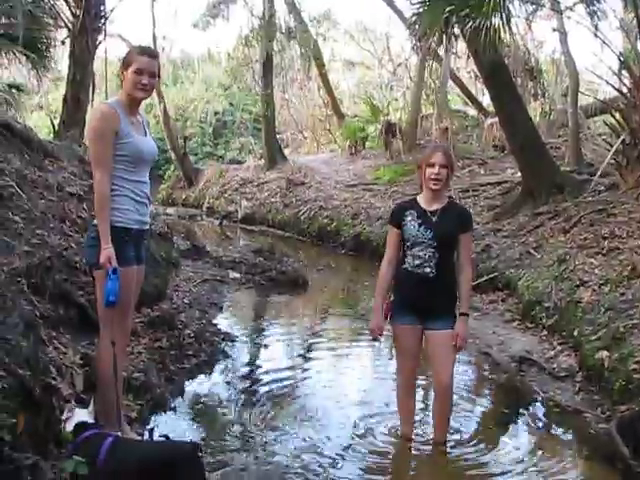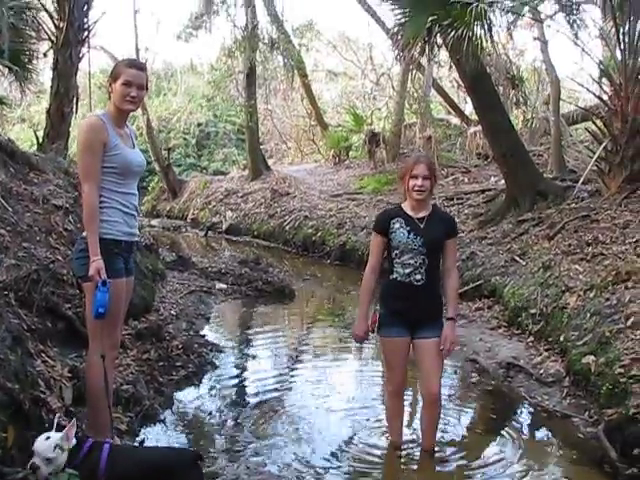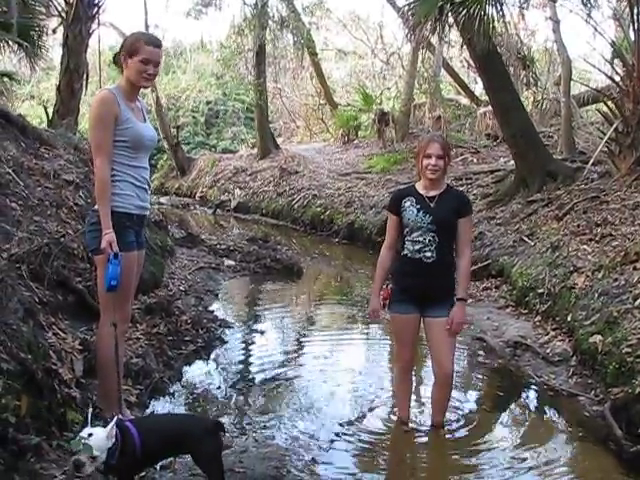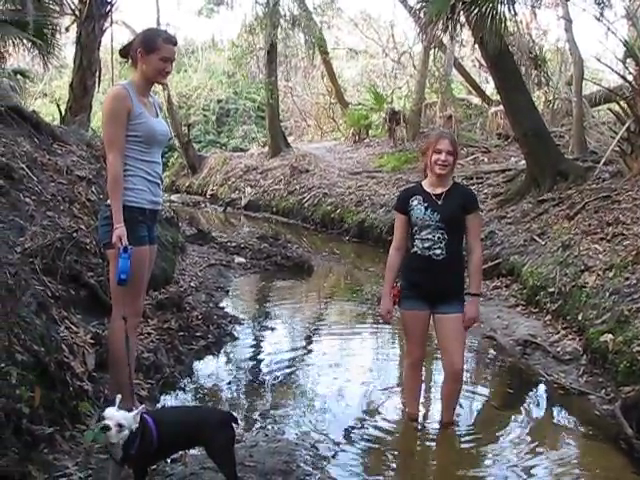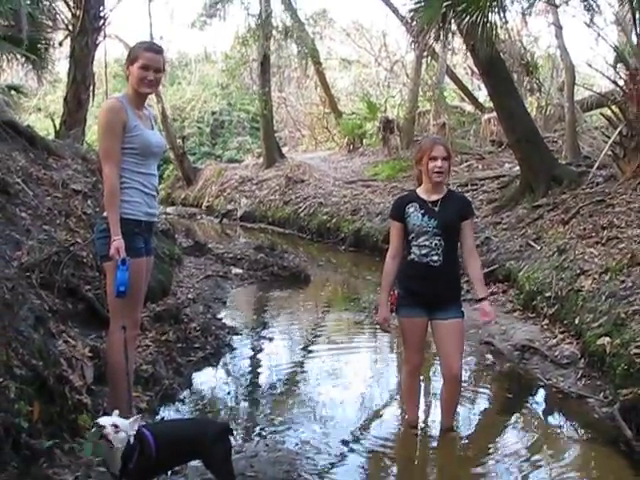
dt=1s
person 1, frame 1
left shoulder: (141, 120)
right shoulder: (107, 114)
right elbow: (101, 179)
left wrist: (139, 231)
right wrist: (106, 242)
left hip: (137, 232)
right hip: (115, 231)
left knee: (123, 332)
right knee: (112, 333)
left ankle: (117, 421)
right ankle: (110, 426)
person 1, frame 2
left shoulder: (129, 133)
right shoulder: (95, 126)
right elbow: (89, 192)
left wrist: (126, 245)
right wrist: (95, 254)
left hip: (126, 244)
right hip: (103, 244)
left knee: (112, 345)
right knee: (101, 346)
left ankle: (106, 434)
right ankle: (101, 439)
person 1, frame 3
left shoulder: (140, 106)
right shoulder: (107, 100)
right elbow: (102, 166)
left wrist: (135, 220)
right wrist: (107, 227)
left hip: (137, 217)
right hip: (115, 218)
left knee: (123, 318)
right knee: (112, 318)
left ankle: (116, 405)
right ankle: (112, 412)
person 1, frame 4
left shoulder: (153, 102)
right shoulder: (120, 96)
right elbow: (114, 161)
left wrist: (148, 214)
right wrist: (118, 222)
left hip: (149, 212)
right hip: (128, 212)
left knee: (134, 312)
right knee: (125, 313)
left ankle: (124, 399)
right ankle: (124, 404)
person 1, frame 5
left shoulder: (148, 115)
right shoulder: (115, 109)
right elbow: (110, 174)
left wrist: (143, 227)
right wrist: (116, 234)
left hip: (145, 225)
right hip: (124, 225)
left knee: (132, 324)
right knee: (124, 324)
left ankle: (120, 411)
right ankle: (123, 416)
person 2, frame 1
left shoulder: (459, 215)
right shoulder: (403, 211)
left elbow: (465, 267)
right elbow: (389, 261)
left wrist: (463, 316)
right wrist: (377, 309)
left hip: (442, 308)
right hip: (405, 304)
left knee: (444, 382)
right knee: (406, 376)
left ankle: (439, 444)
right ankle: (406, 438)
person 2, frame 2
left shoulder: (445, 222)
right shoulder: (387, 219)
left elbow: (450, 273)
right elbow: (372, 269)
left wrist: (451, 321)
right wrist: (361, 316)
left hip: (430, 317)
right hip: (393, 314)
left knee: (432, 392)
right knee: (395, 386)
left ankle: (428, 451)
right ankle: (395, 447)
person 2, frame 3
left shoulder: (458, 201)
right shoulder: (401, 198)
left elbow: (464, 254)
right elbow: (389, 247)
left wrist: (460, 301)
right wrist: (375, 292)
left hip: (440, 295)
right hip: (404, 292)
left knee: (445, 370)
right knee: (403, 362)
left ankle: (436, 427)
right ankle: (402, 424)
person 2, frame 4
left shoulder: (465, 197)
right shoulder: (408, 197)
left elbow: (475, 249)
right elbow: (398, 247)
left wrist: (474, 297)
right wrist: (386, 293)
left hip: (450, 293)
right hip: (413, 289)
left knee: (455, 366)
right knee: (414, 357)
left ankle: (446, 423)
right ankle: (411, 419)
person 2, frame 5
left shoulder: (460, 204)
right shoulder: (404, 204)
left elbow: (470, 254)
right elbow: (394, 255)
left wrist: (482, 298)
right wrist: (383, 301)
left hip: (447, 299)
right hip: (411, 296)
left knee: (453, 372)
right knee: (412, 364)
left ankle: (446, 429)
right ankle: (411, 426)
